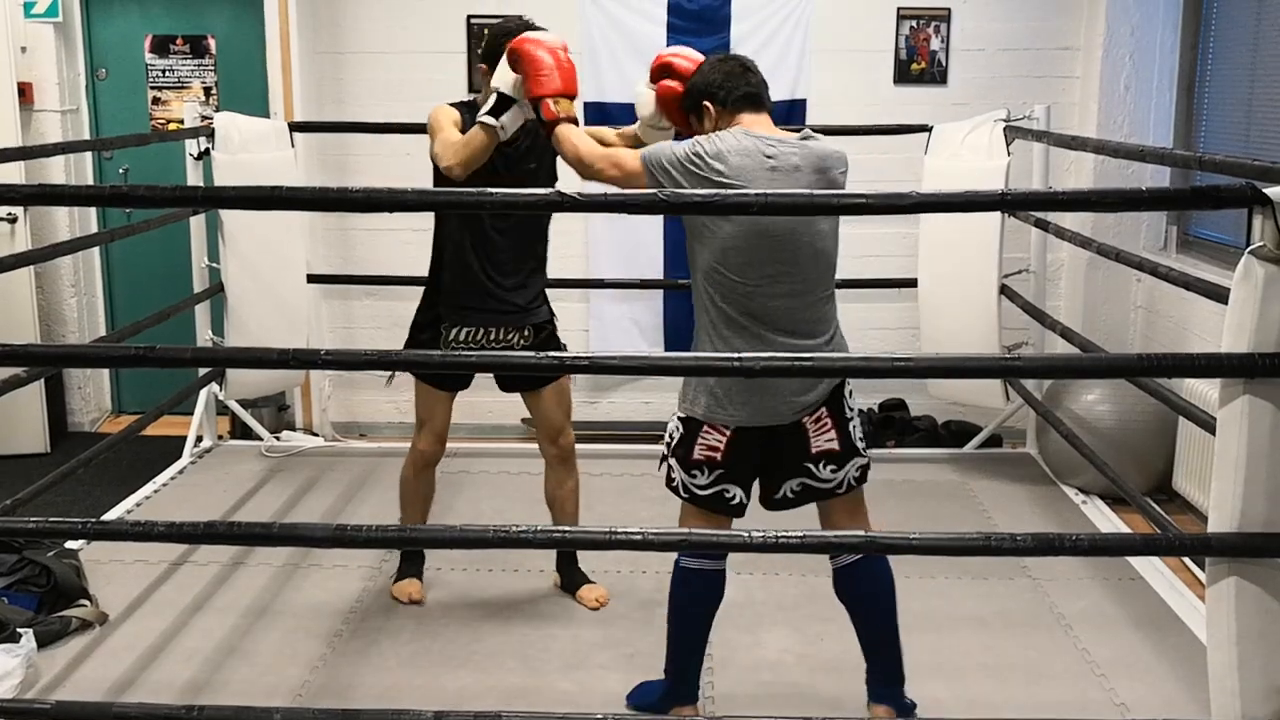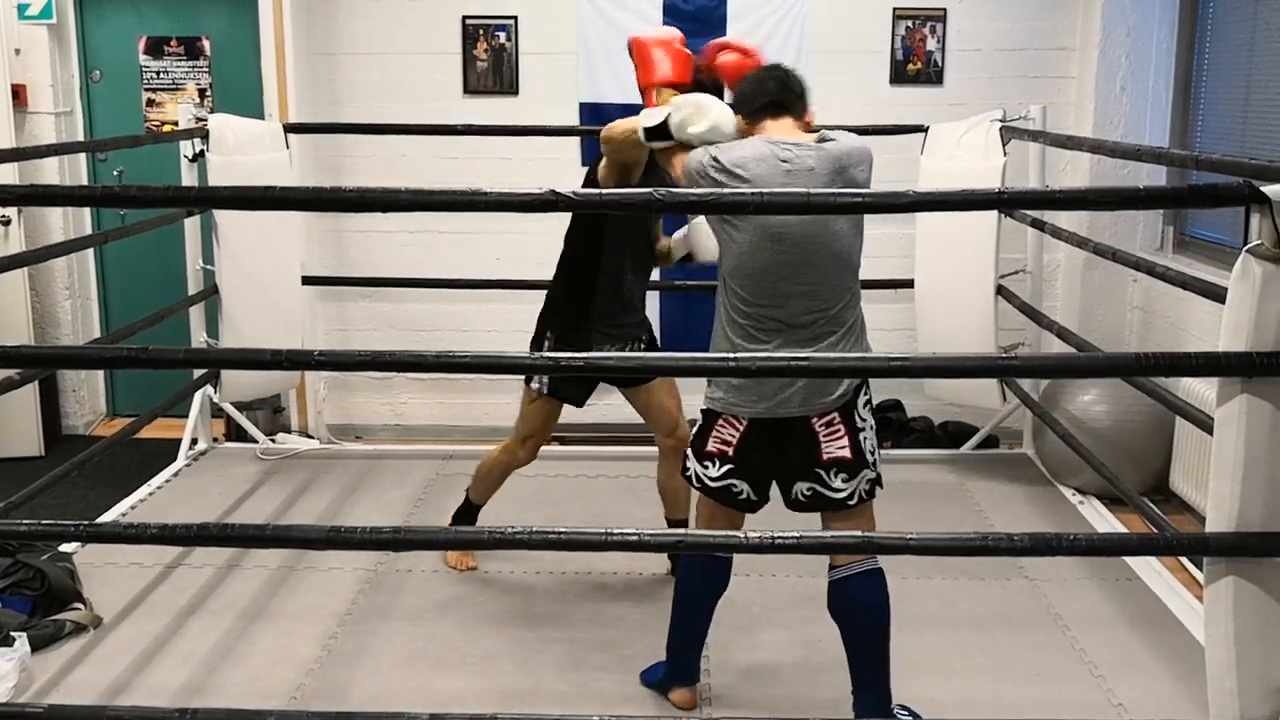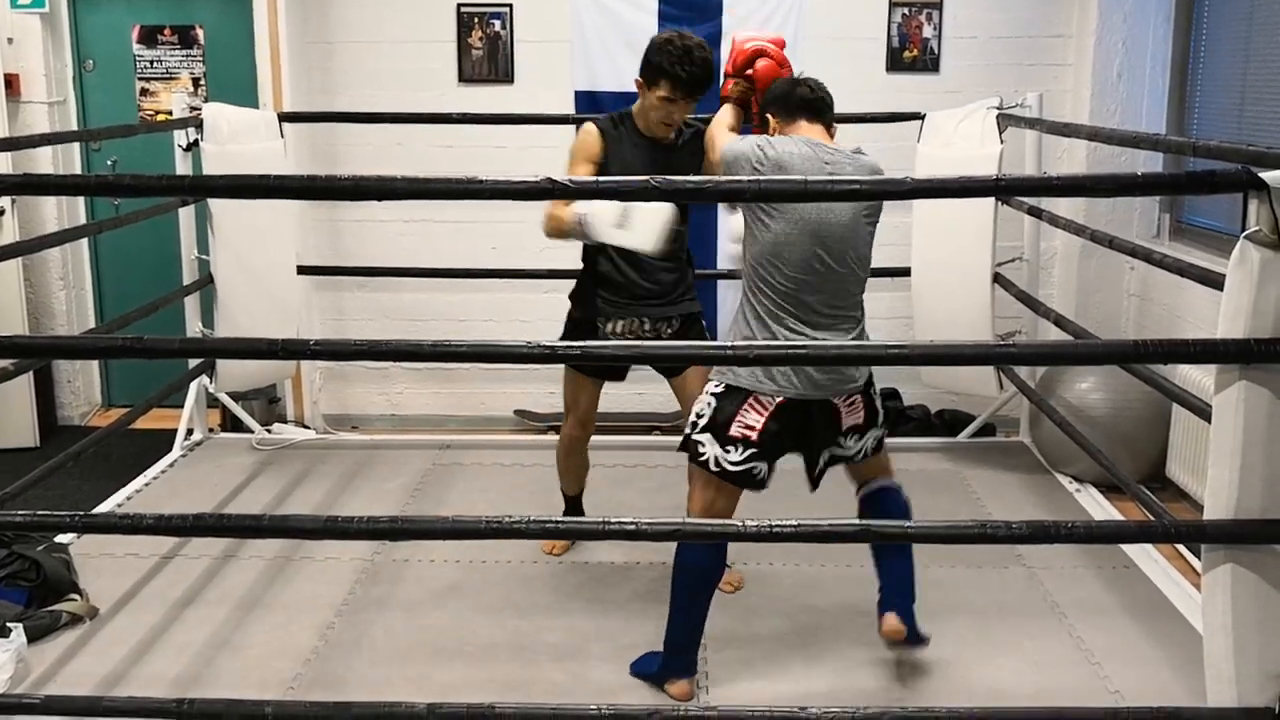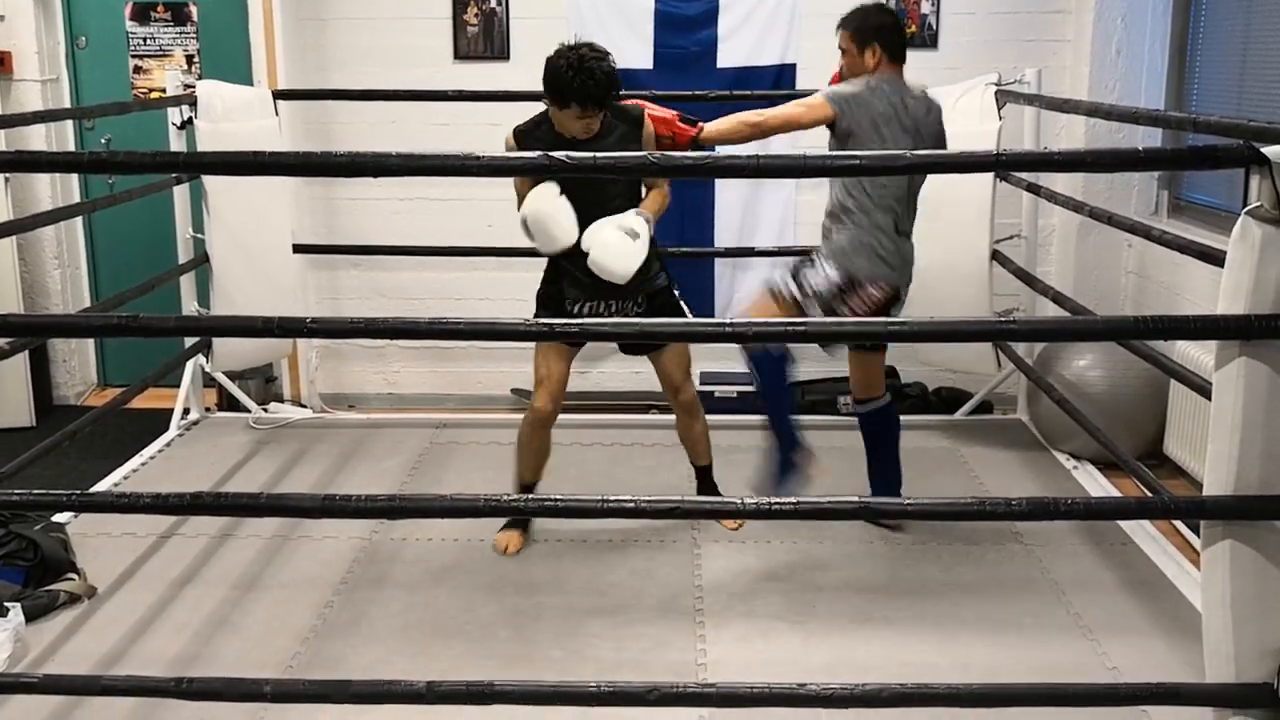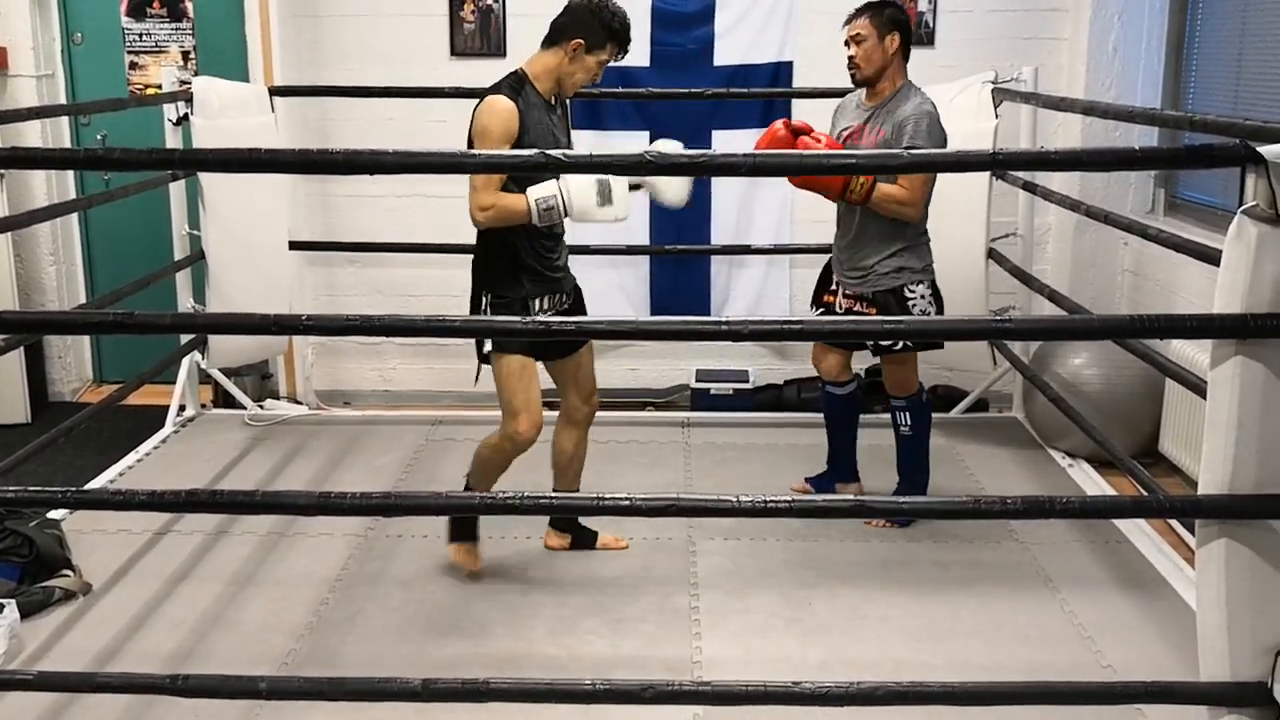
dt=1s
person 1, frame 1
left shoulder: (701, 160)
right shoulder: (828, 160)
left elbow: (595, 164)
left wrist: (553, 107)
right wrist: (695, 88)
left hip: (725, 400)
right hip: (817, 391)
left knee: (702, 542)
right knee: (851, 533)
person 1, frame 2
left shoulder: (724, 167)
right shoulder: (853, 156)
left elbow: (675, 160)
right wrist: (761, 82)
left hip: (745, 395)
right hip: (832, 392)
left knee: (713, 532)
right knee: (852, 546)
person 1, frame 3
left shoulder: (763, 157)
right shoulder: (869, 175)
left elbow: (718, 139)
left wrist: (736, 94)
right wrist: (778, 83)
left hip: (757, 375)
right hip: (841, 373)
left knee: (708, 512)
right knee: (877, 477)
left ankle: (677, 668)
right ankle: (898, 613)
person 1, frame 4
left shoulder: (862, 97)
right shoulder: (927, 111)
left elbow: (767, 122)
left wrist: (691, 135)
left hip: (854, 259)
right hip: (885, 267)
left knee: (757, 324)
right knee: (867, 384)
left ankle: (788, 450)
right ankle: (887, 498)
person 1, frame 5
left shoulder: (917, 115)
right shoulder: (847, 107)
left elbow: (911, 205)
right elbow: (836, 184)
left wrist: (848, 183)
right wrist: (803, 156)
left hip: (897, 276)
right hip: (846, 267)
left knee: (900, 384)
right knee: (829, 363)
left ankle: (913, 491)
right ankle: (842, 473)
person 2, frame 1
left shoulder: (550, 128)
right shoulder: (452, 120)
right elbow: (455, 165)
right wrist: (507, 103)
left hip: (524, 315)
right hip: (451, 316)
left knee: (559, 443)
right knee: (427, 447)
left ankle: (566, 565)
right ankle: (411, 557)
person 2, frame 2
left shoulder: (661, 164)
right shoulder: (627, 152)
right elbow: (613, 135)
left wrist: (676, 247)
right wrist: (666, 125)
left hip: (627, 327)
right hip: (574, 323)
left knee: (676, 437)
right knee: (524, 447)
left ankle: (682, 553)
right ankle: (462, 521)
person 2, frame 3
left shoulder: (697, 142)
right shoulder: (598, 136)
right elbow: (554, 222)
right wrist: (589, 221)
left hip: (675, 307)
right hip: (604, 304)
right knee: (576, 428)
right ankle: (571, 515)
person 2, frame 4
left shoulder: (637, 123)
right shoulder: (525, 142)
left elbow: (660, 190)
right elbow: (527, 207)
left wrist: (636, 223)
right wrist: (537, 224)
left hip: (639, 278)
right hip: (568, 285)
left knee: (683, 395)
right knee: (543, 407)
left ankle: (707, 490)
right ankle: (521, 510)
person 2, frame 5
left shoulder: (555, 102)
right shoulder: (502, 106)
right elbow: (483, 209)
left wrist: (635, 174)
right wrist: (562, 197)
left hip: (554, 279)
right hip: (508, 290)
left knee: (581, 405)
right knee: (523, 427)
left ankle: (563, 525)
right ankle: (464, 516)
